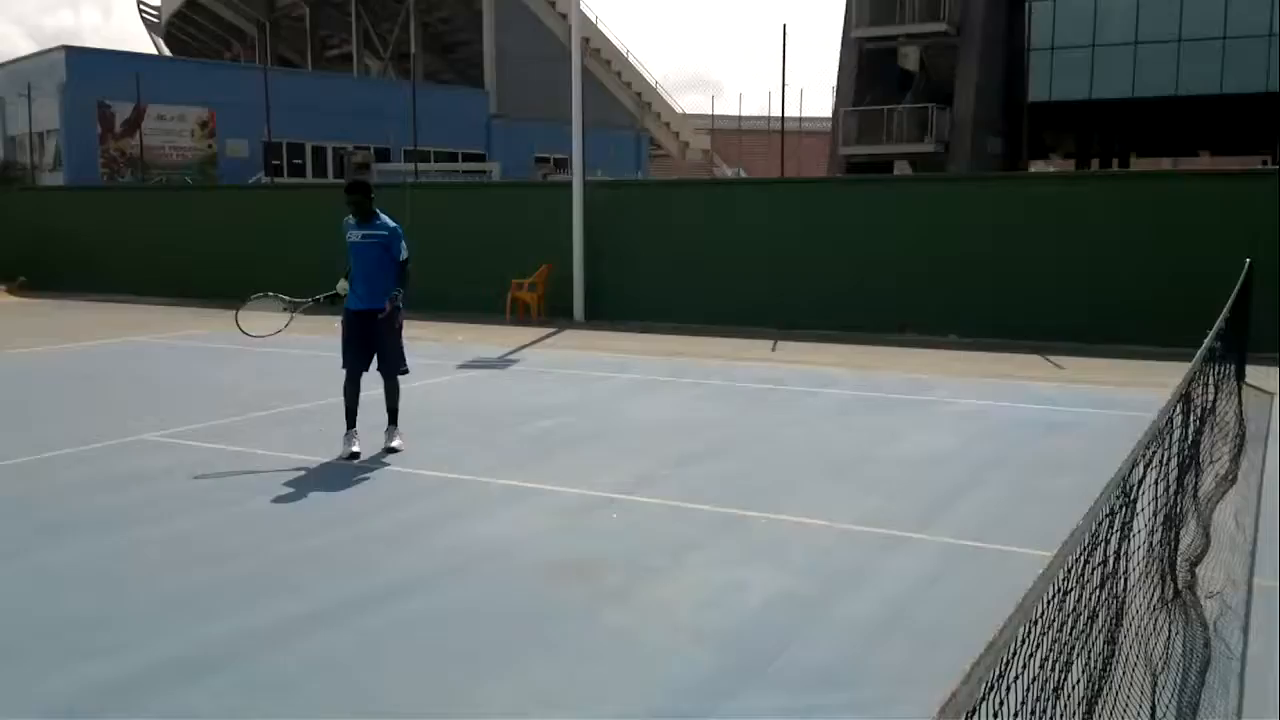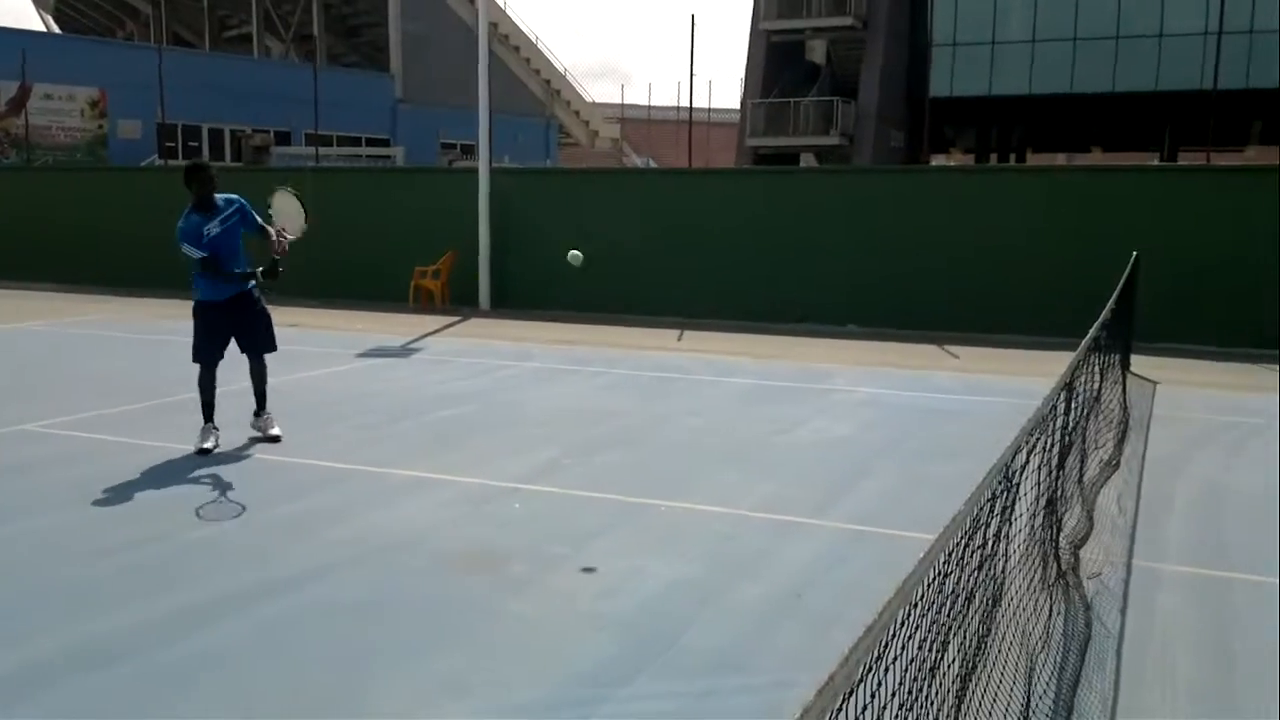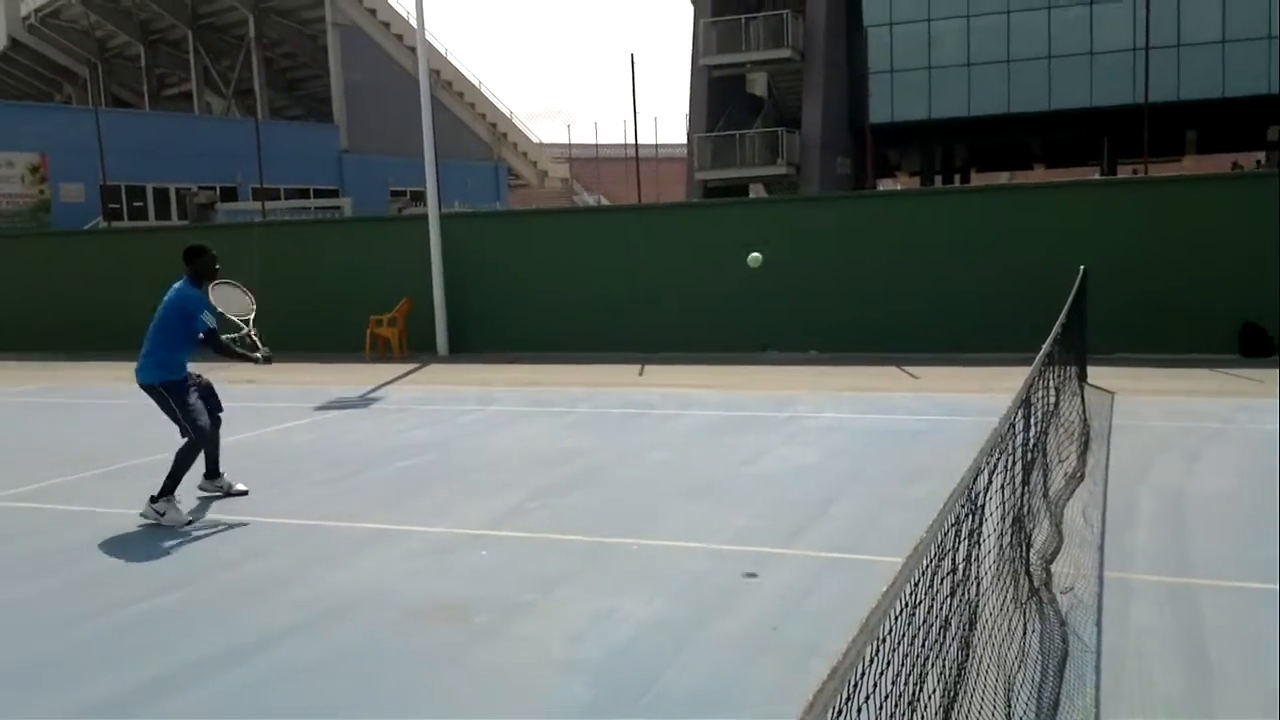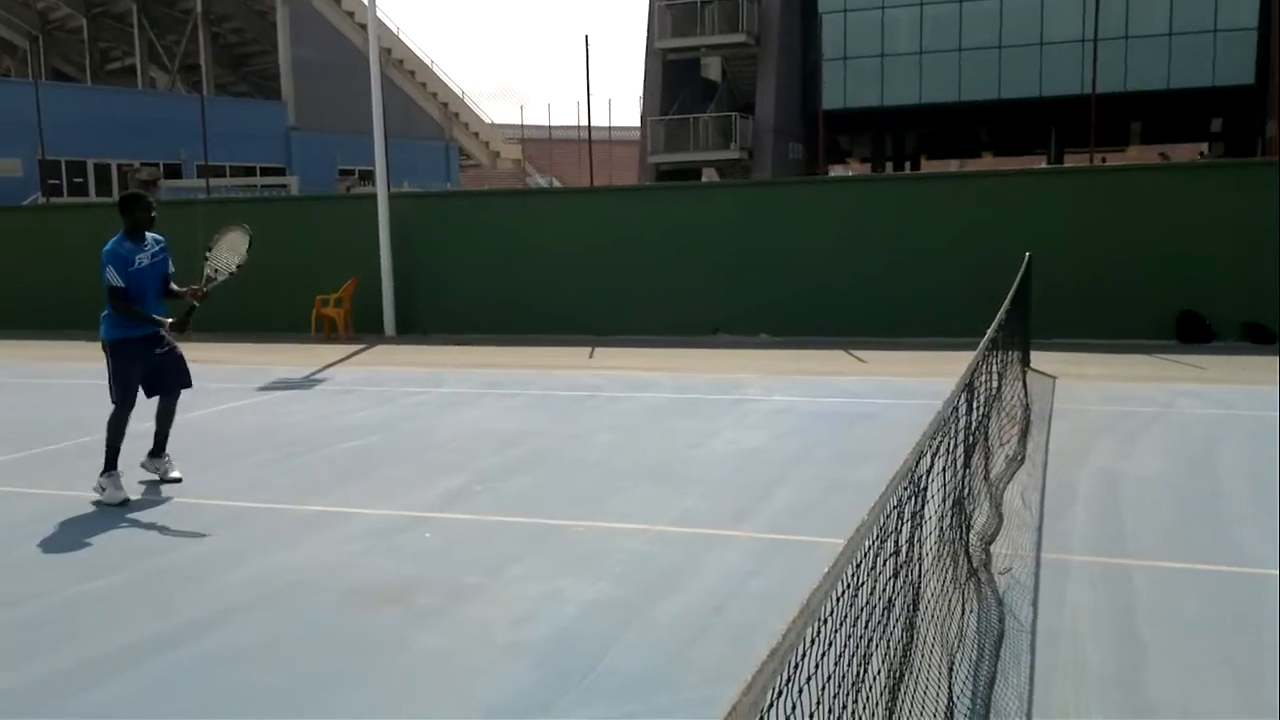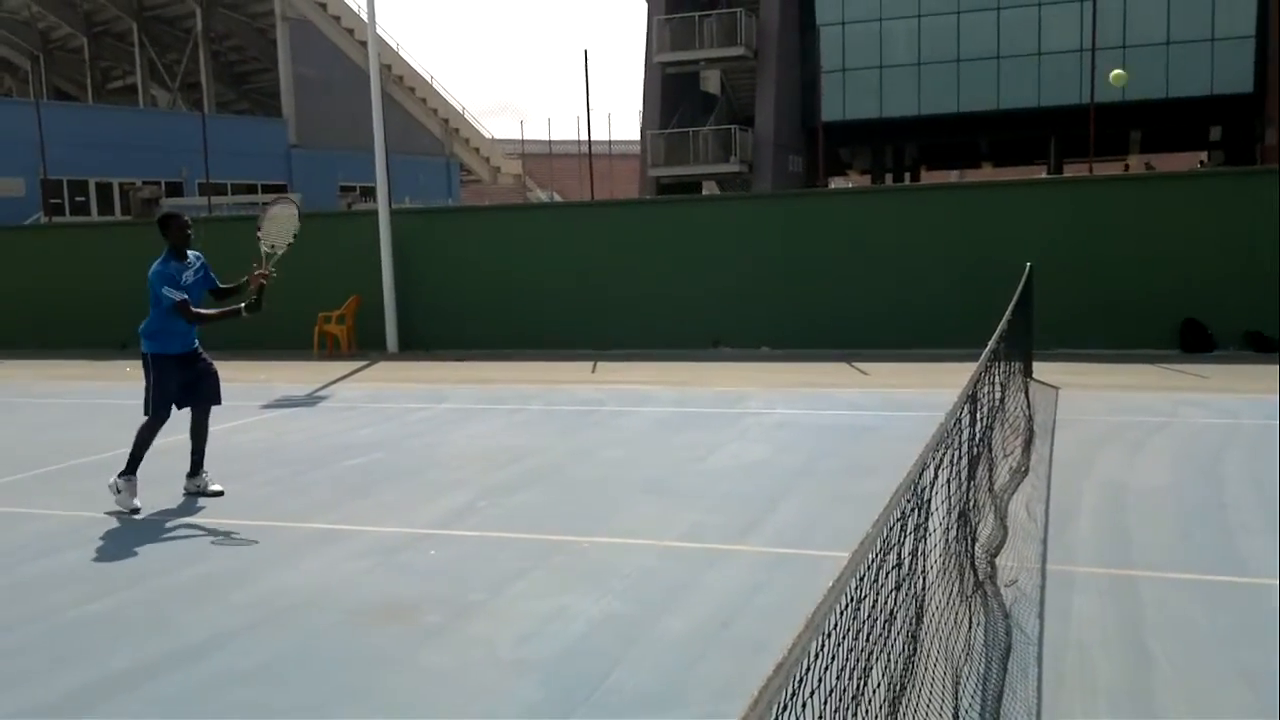
dt=1s
person 1, frame 1
left shoulder: (390, 230)
right shoulder: (348, 226)
left elbow: (403, 270)
left wrist: (394, 298)
right wrist: (345, 280)
left hip: (385, 310)
right hip: (354, 310)
left knee: (389, 371)
right knee: (352, 371)
left ankle: (393, 429)
right ankle: (351, 433)
person 1, frame 2
left shoulder: (234, 203)
right shoulder: (187, 227)
left elbow: (263, 228)
right elbow: (215, 271)
left wrist: (275, 238)
right wrist: (259, 273)
left hip: (245, 291)
right hip: (211, 300)
left knee: (257, 352)
right knee: (208, 362)
left ankle: (262, 414)
right ankle: (208, 426)
person 1, frame 3
left shoulder: (185, 290)
right shoulder: (194, 297)
right elbow: (216, 344)
left wrist: (227, 343)
right wrist: (256, 357)
left hip: (170, 372)
right hip: (159, 376)
left knee: (212, 418)
right knee: (200, 433)
left ankle: (212, 478)
right ankle: (160, 501)
person 1, frame 4
left shoulder: (158, 244)
right shoulder: (114, 253)
left elbow: (165, 286)
right elbow: (118, 304)
left wrist: (183, 293)
right wrist: (162, 322)
left hip: (155, 334)
right hip: (122, 337)
left knee: (172, 392)
right knee: (125, 404)
left ankle: (157, 457)
right ankle: (109, 475)
person 1, frame 5
left shoulder: (197, 260)
right shoulder: (162, 272)
left elbow: (216, 293)
right elbow: (190, 316)
left wrist: (246, 284)
right wrist: (239, 312)
left hip: (189, 348)
right hip: (160, 351)
left knee: (203, 406)
right knee: (158, 416)
left ankle: (195, 476)
right ankle: (126, 480)
